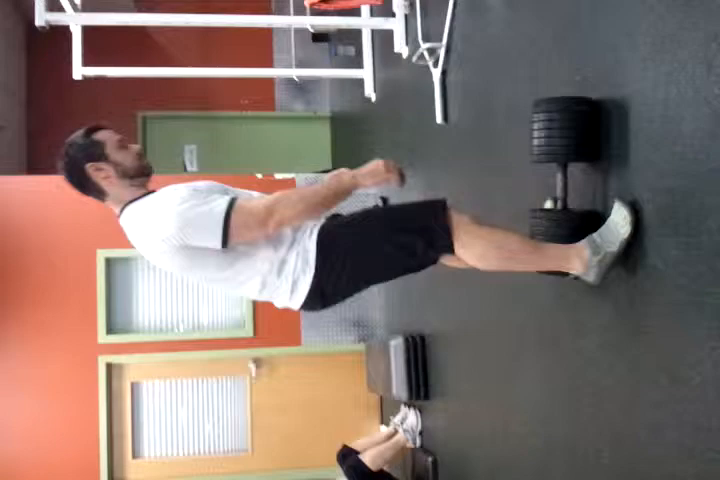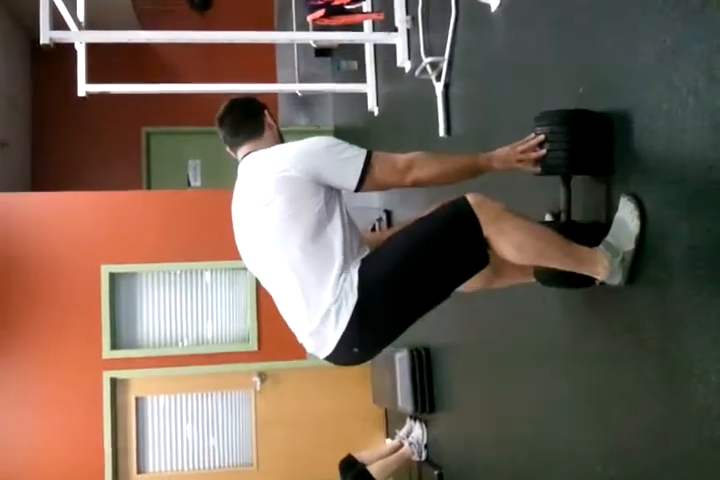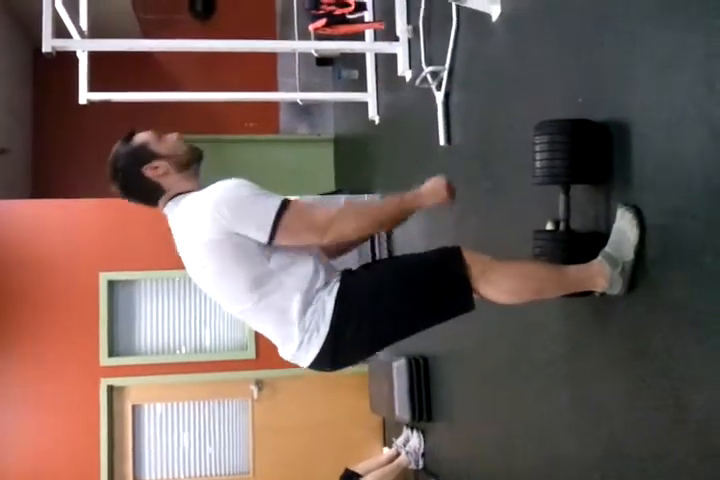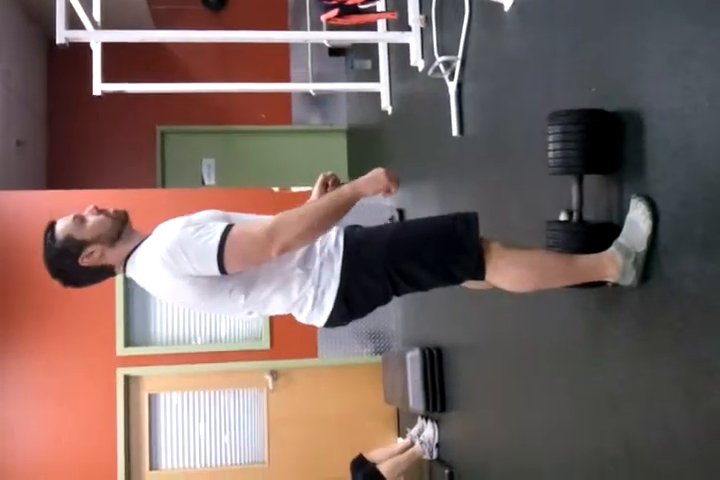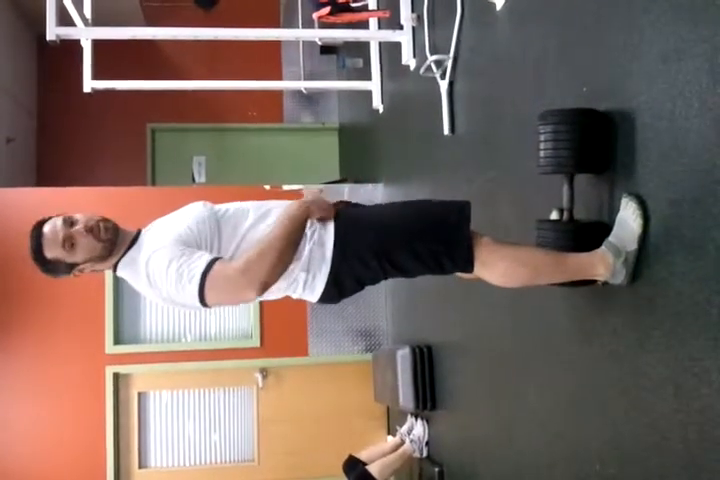
dt=1s
person 1, frame 1
left shoulder: (153, 215)
right shoulder: (168, 213)
right elbow: (271, 217)
left wrist: (335, 182)
right wrist: (353, 179)
left hip: (307, 253)
right hip: (316, 263)
left knee: (437, 242)
right knee: (453, 227)
left ankle: (550, 258)
right ankle: (581, 257)
person 1, frame 2
left shoulder: (247, 201)
right shoulder: (298, 155)
right elbow: (408, 170)
left wrist: (429, 226)
right wrist: (493, 160)
left hip: (337, 335)
right hip: (355, 315)
left knee: (470, 262)
right knee: (479, 210)
left ankle: (569, 265)
right ankle: (604, 263)
person 1, frame 3
left shoulder: (192, 222)
right shoulder: (223, 199)
left elbow: (312, 244)
right elbow: (328, 227)
left wrist: (387, 213)
right wrist: (417, 199)
left hip: (321, 334)
right hip: (333, 323)
left knee: (462, 271)
right knee: (475, 267)
left ankle: (570, 276)
right ankle: (600, 274)
person 1, frame 4
left shoulder: (160, 261)
right shoulder: (170, 249)
right elbow: (276, 241)
left wrist: (317, 203)
right wrist: (358, 187)
left hip: (329, 288)
right hip: (341, 271)
left knee: (465, 257)
right knee: (485, 254)
left ankle: (572, 269)
right ankle: (612, 262)
person 1, frame 5
left shoulder: (157, 233)
right shoulder: (159, 271)
right elbow: (251, 280)
left wrist: (304, 206)
right wrist: (299, 208)
left hip: (321, 227)
right hip: (333, 256)
left knee: (462, 246)
right knee: (476, 251)
left ankle: (556, 265)
right ankle: (603, 262)
